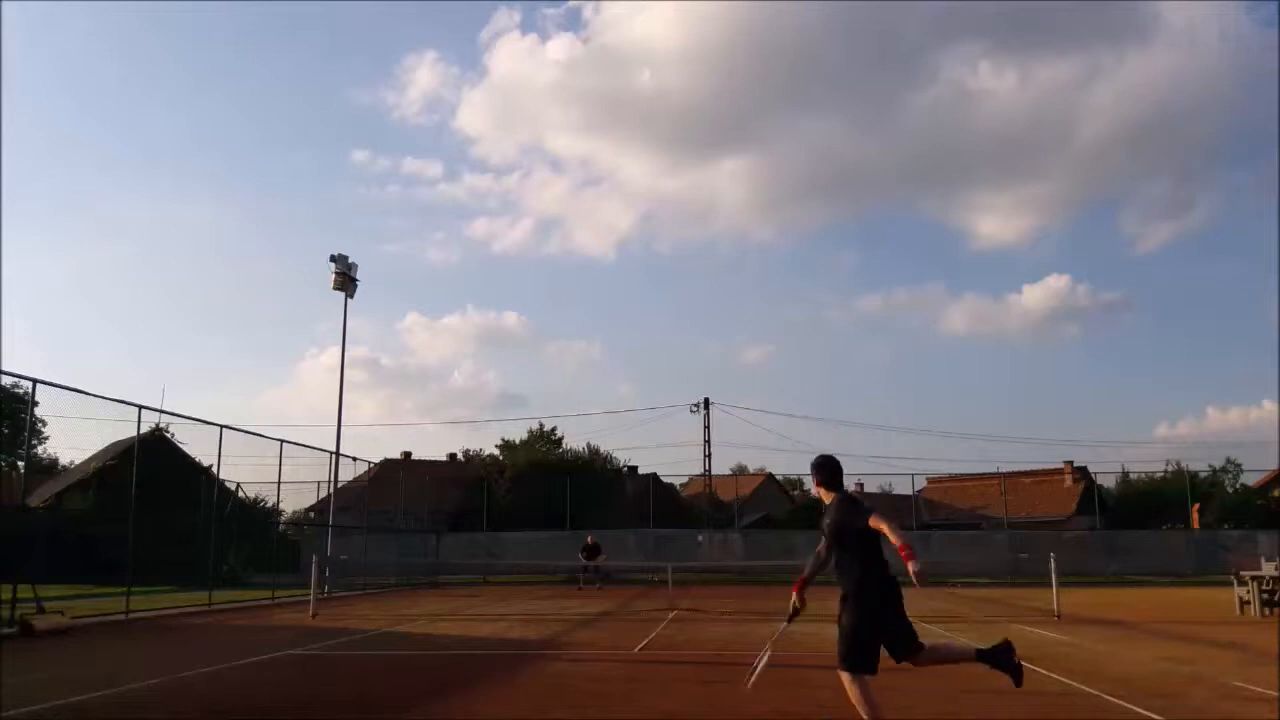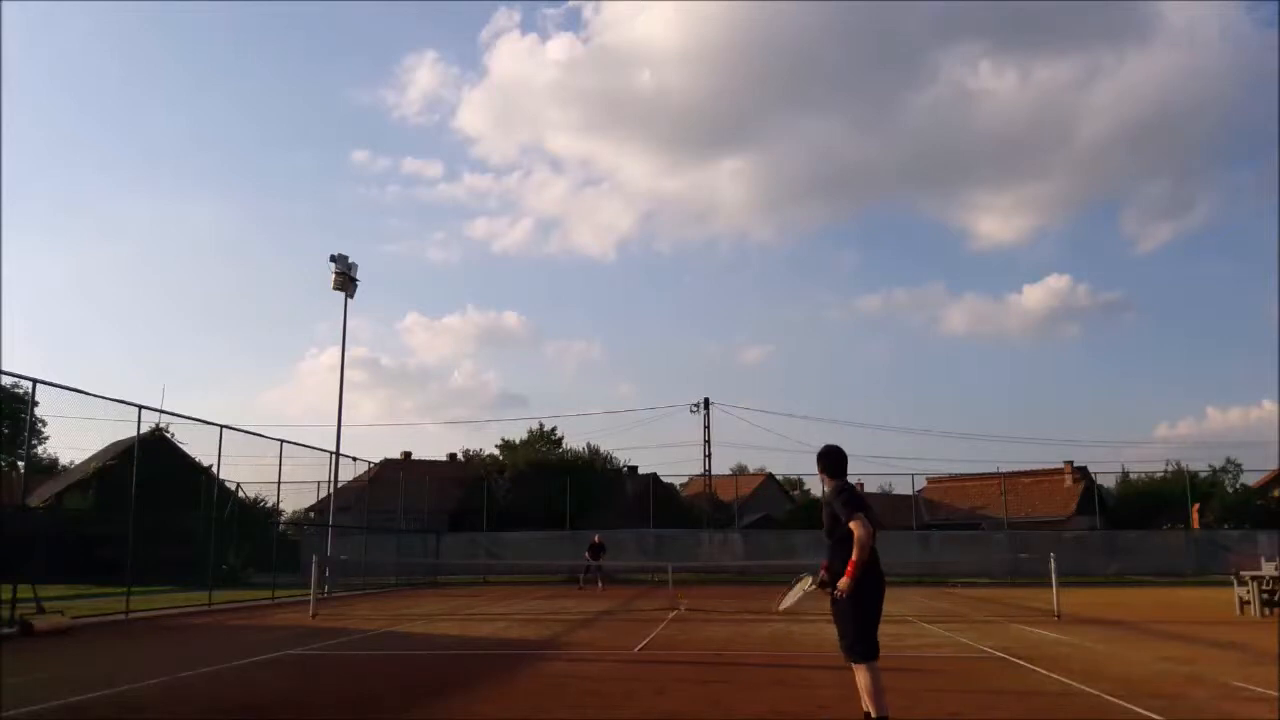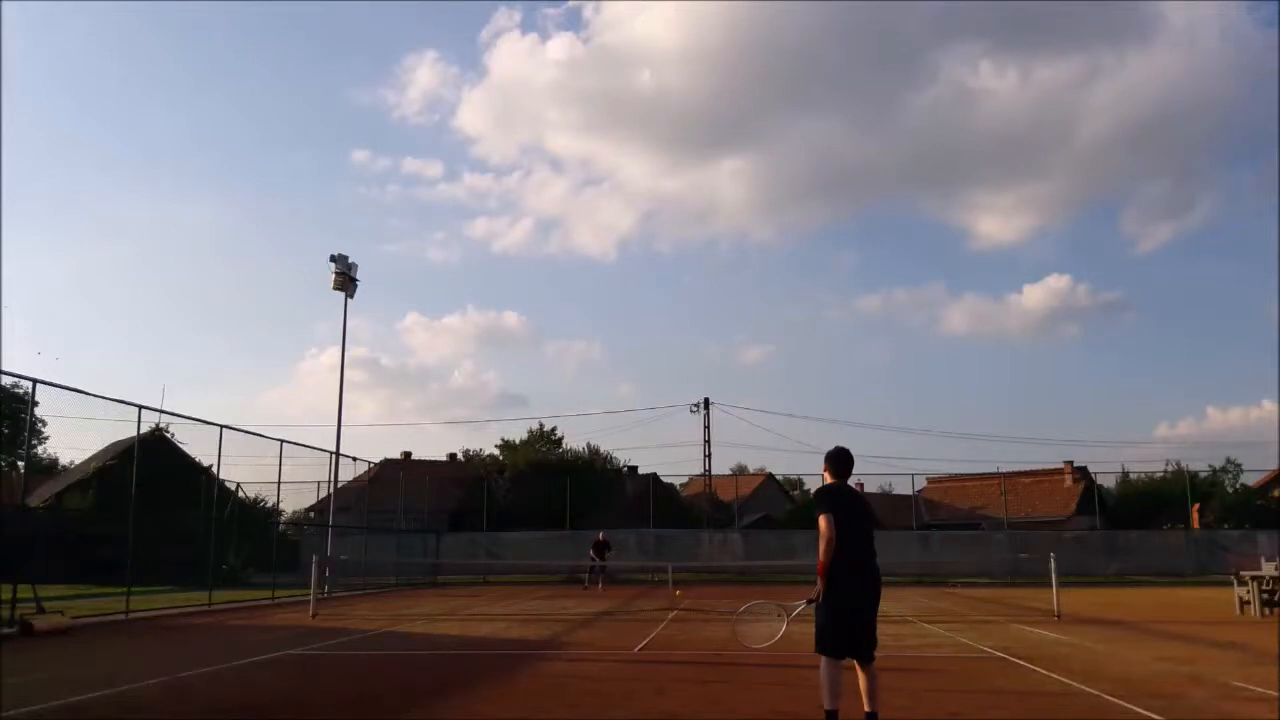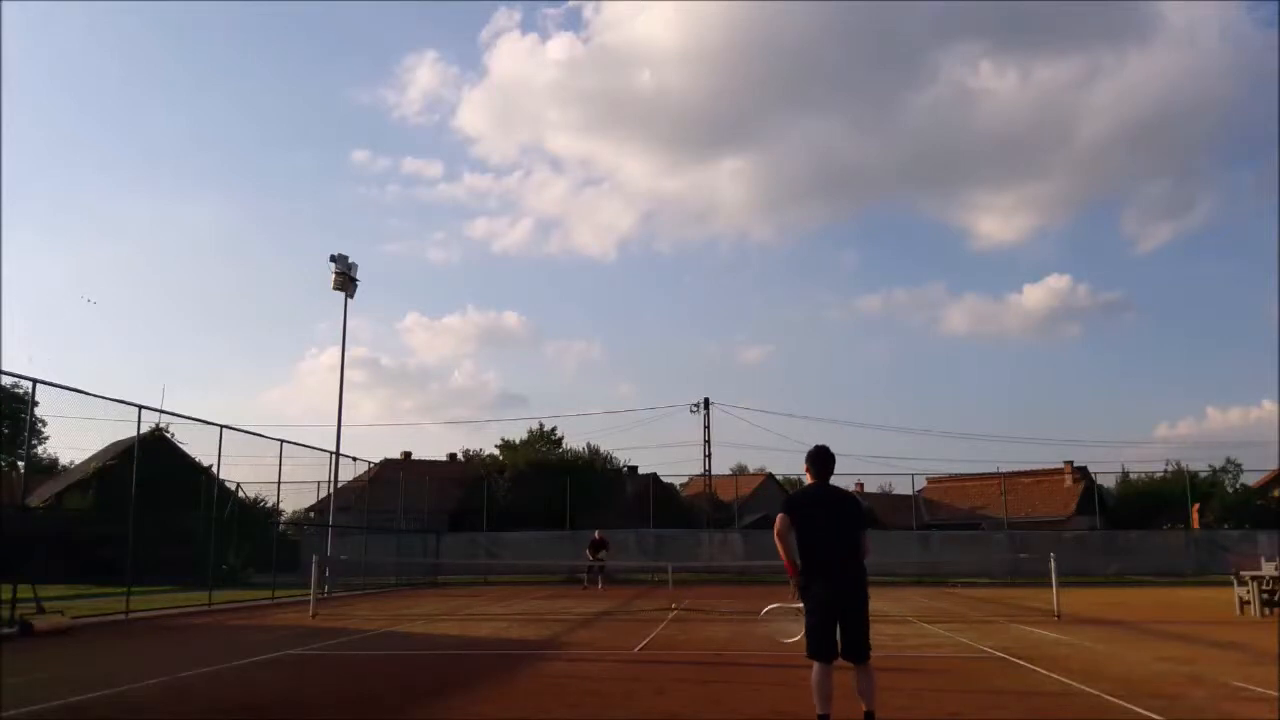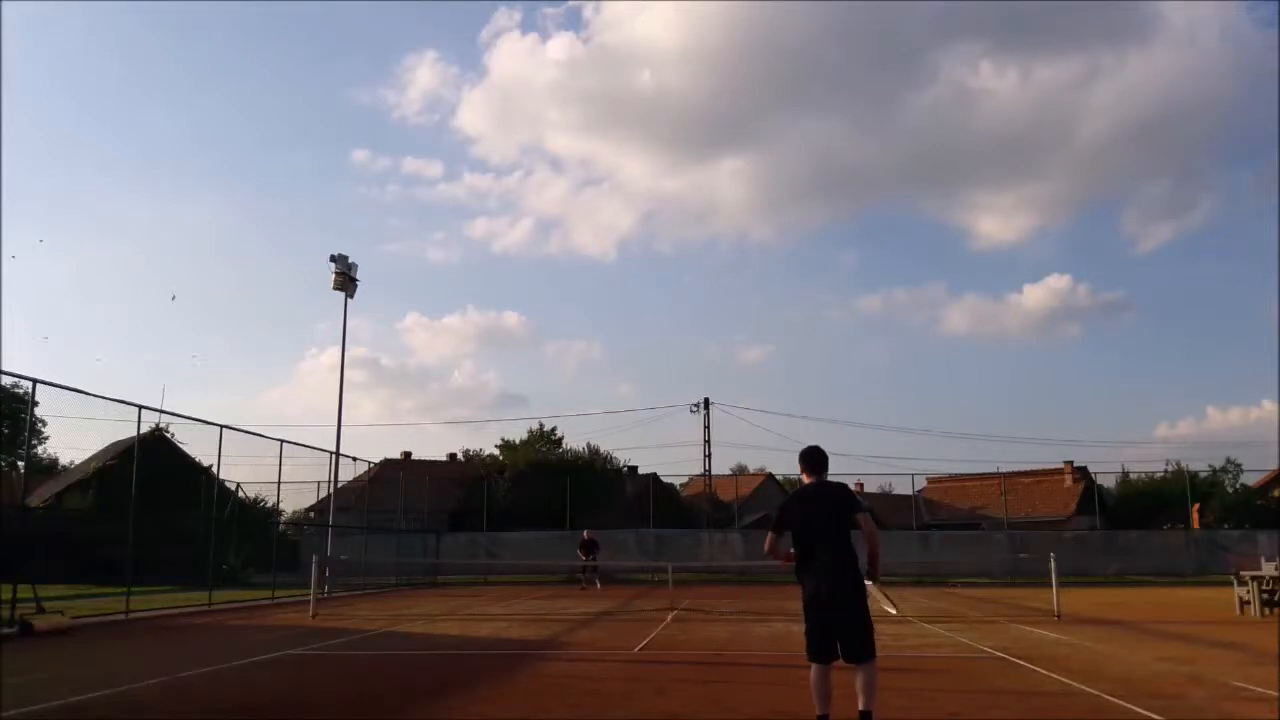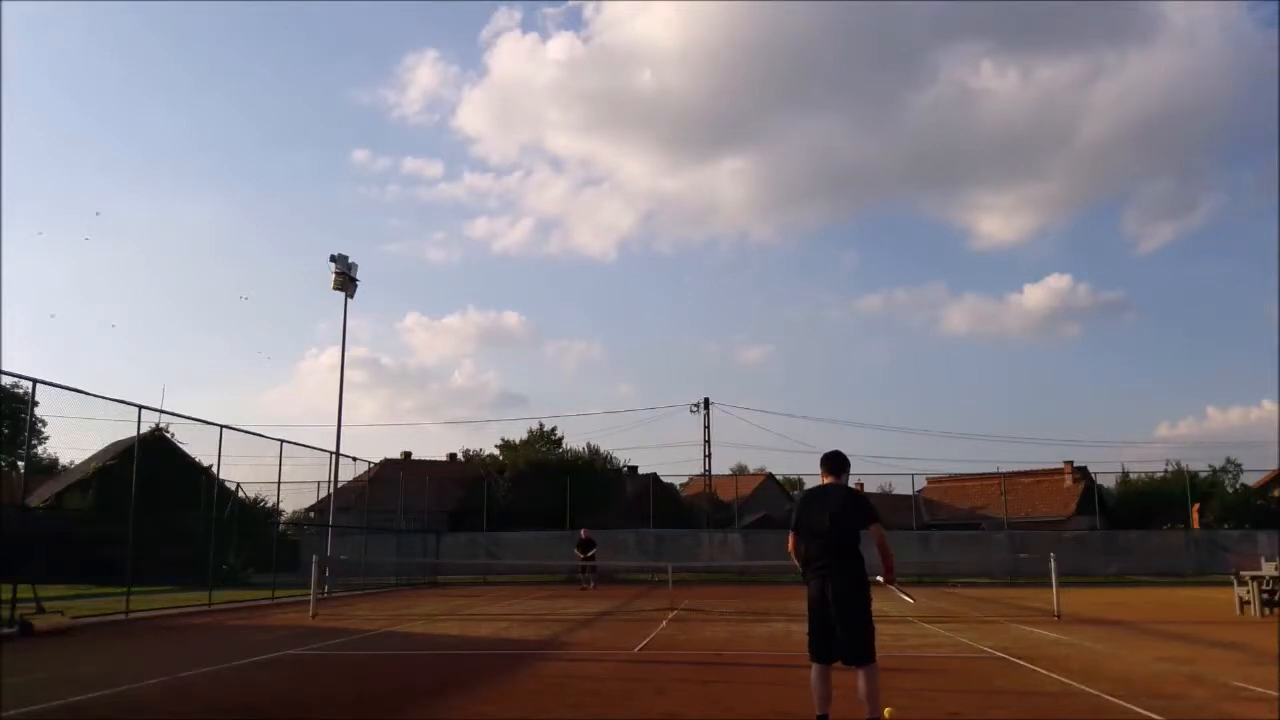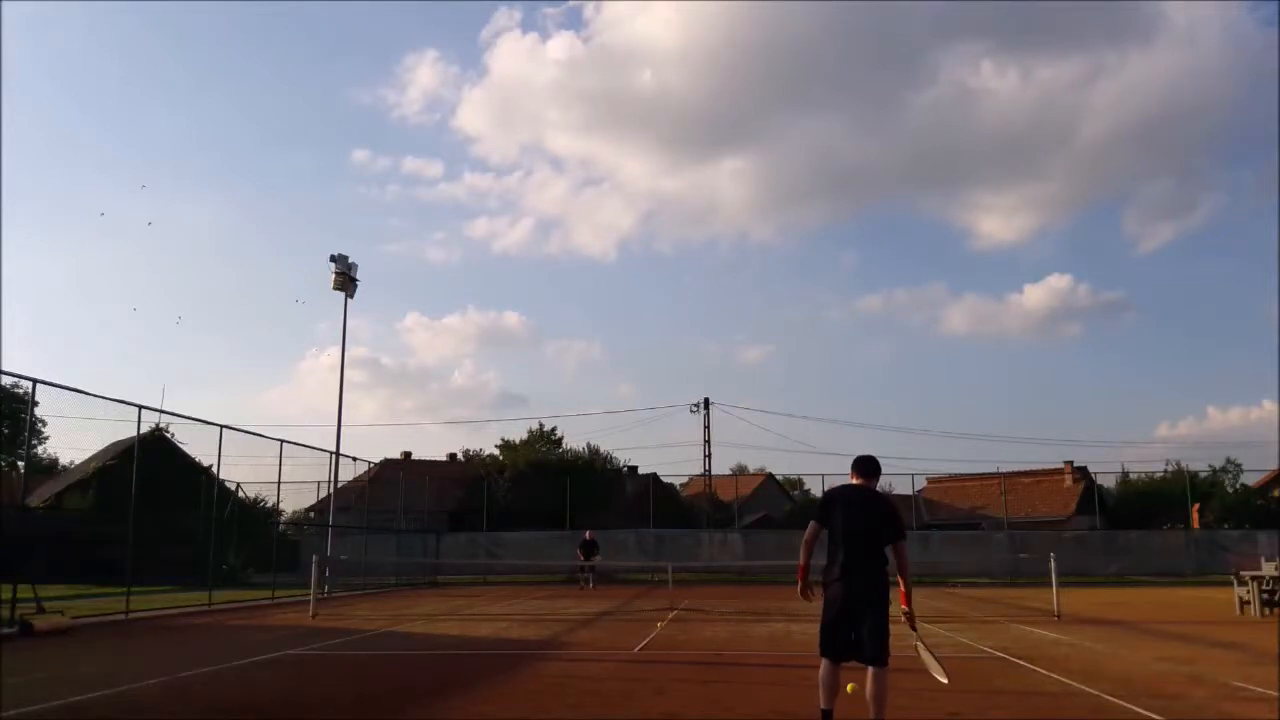
dt=0.4s
person 1, frame 1
left shoulder: (844, 505)
right shoulder: (833, 509)
left elbow: (885, 526)
right elbow: (824, 552)
left wrist: (909, 556)
right wrist: (801, 585)
left hip: (865, 597)
right hip: (882, 591)
left knee: (850, 671)
right knee: (918, 655)
right ankle: (994, 656)
person 1, frame 2
left shoulder: (839, 494)
right shoulder: (843, 493)
left elbow: (864, 533)
left wrist: (850, 574)
right wrist: (828, 568)
left hip: (856, 587)
right hip: (864, 584)
left knee: (862, 659)
right knee: (862, 658)
person 1, frame 3
left shoulder: (825, 494)
right shoulder: (860, 499)
left elbow: (828, 535)
left wrist: (822, 576)
left hip: (840, 584)
right hip: (868, 582)
left knee: (829, 656)
right knee: (864, 657)
person 1, frame 4
left shoulder: (796, 500)
right shoulder: (850, 499)
left elbow: (780, 531)
right elbow: (864, 547)
left wrist: (794, 572)
left hip: (819, 585)
right hip: (854, 583)
left knee: (822, 661)
right knee: (861, 658)
person 1, frame 5
left shoulder: (791, 502)
right shoulder: (841, 492)
left elbow: (770, 548)
right elbow: (870, 531)
left wrist: (790, 556)
right wrist: (873, 565)
left hip: (812, 585)
right hip: (846, 580)
left knee: (820, 660)
right knee: (864, 658)
person 1, frame 6
left shoulder: (805, 500)
right shoulder: (854, 497)
left elbow: (793, 548)
right elbow: (880, 539)
right wrist: (889, 570)
left hip: (816, 583)
right hip: (850, 582)
left knee: (821, 661)
right knee: (864, 661)
person 1, frame 7
left shoulder: (832, 496)
right shoulder: (886, 505)
left elbow: (808, 540)
right elbow: (901, 559)
left wrist: (803, 576)
right wrist: (906, 602)
left hip: (837, 583)
right hip: (874, 585)
left knee: (830, 658)
right knee: (876, 662)
